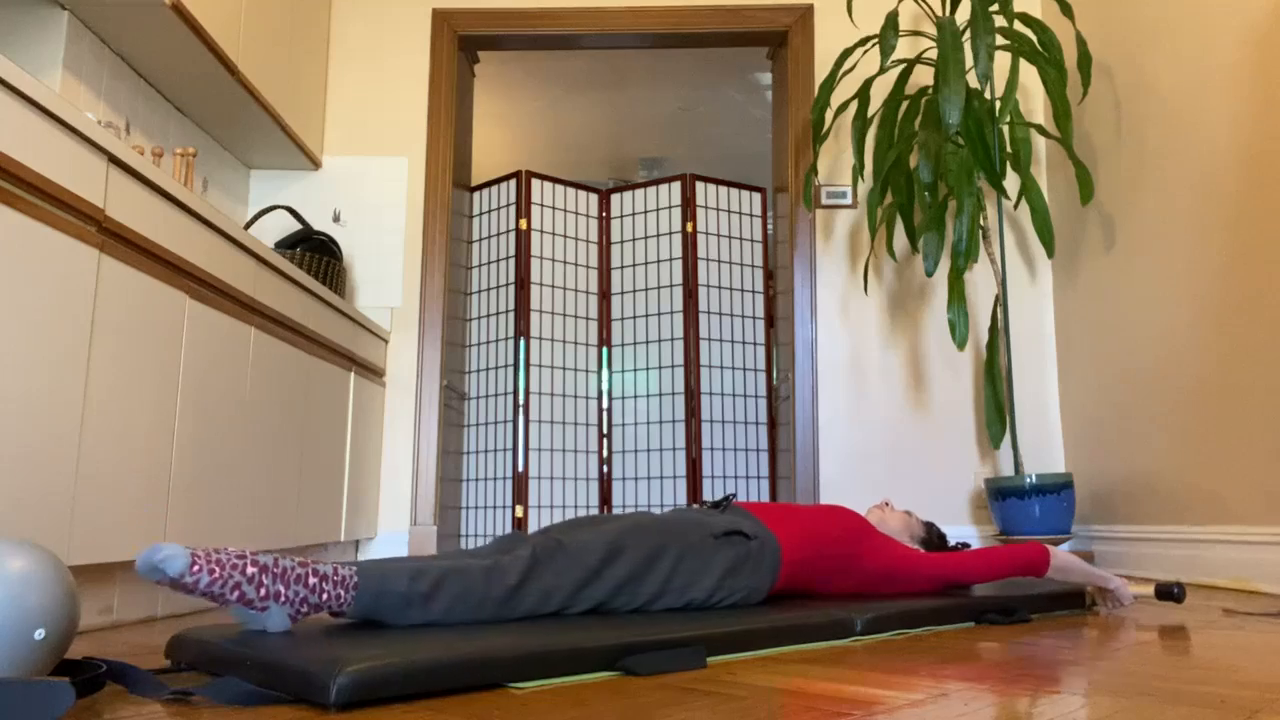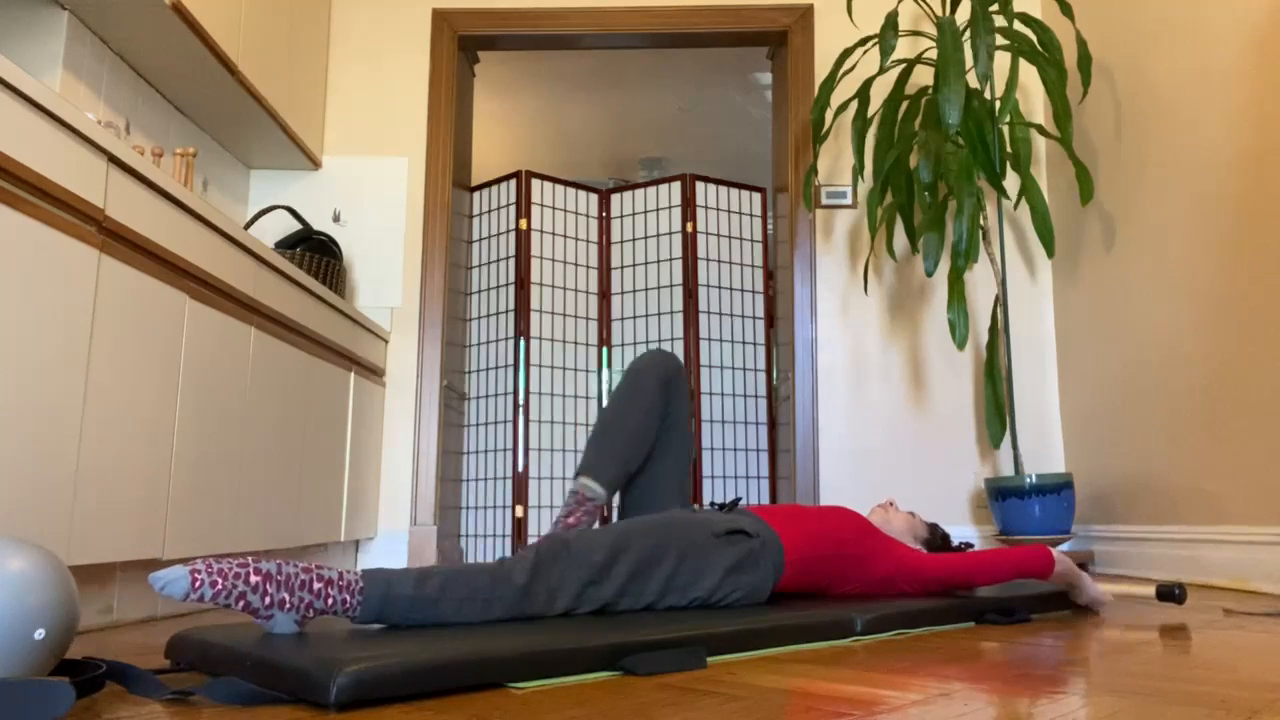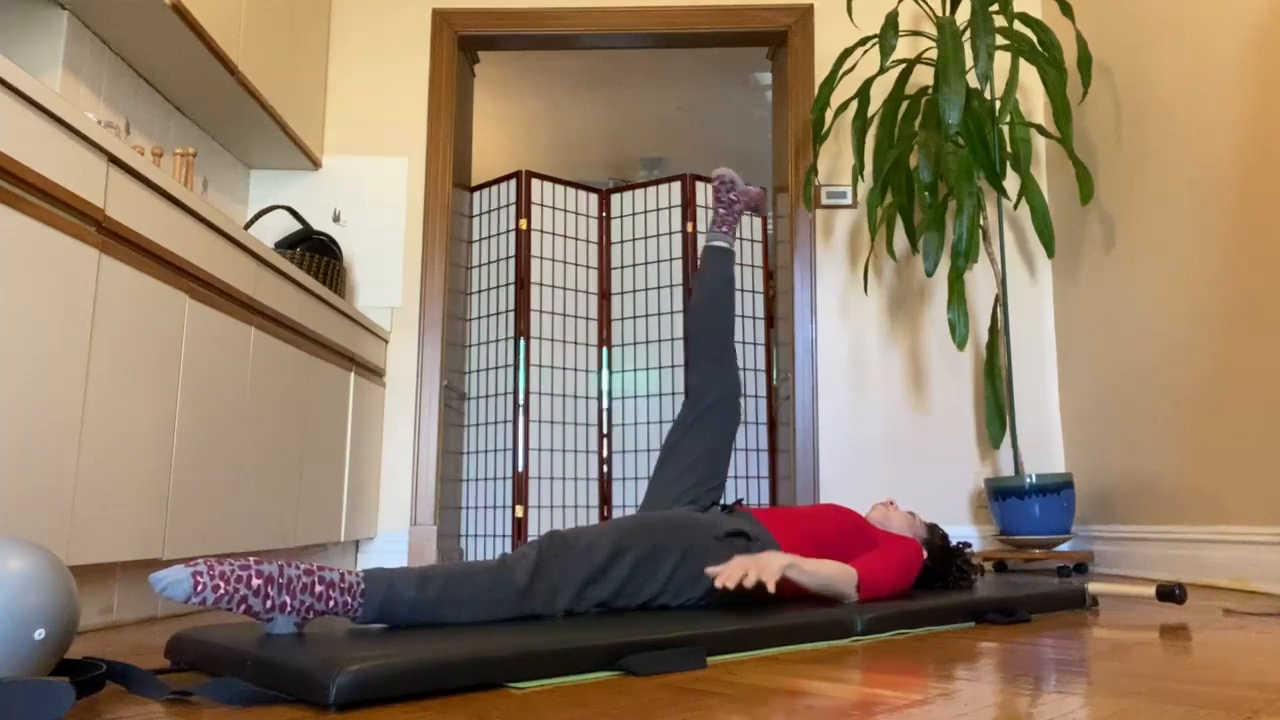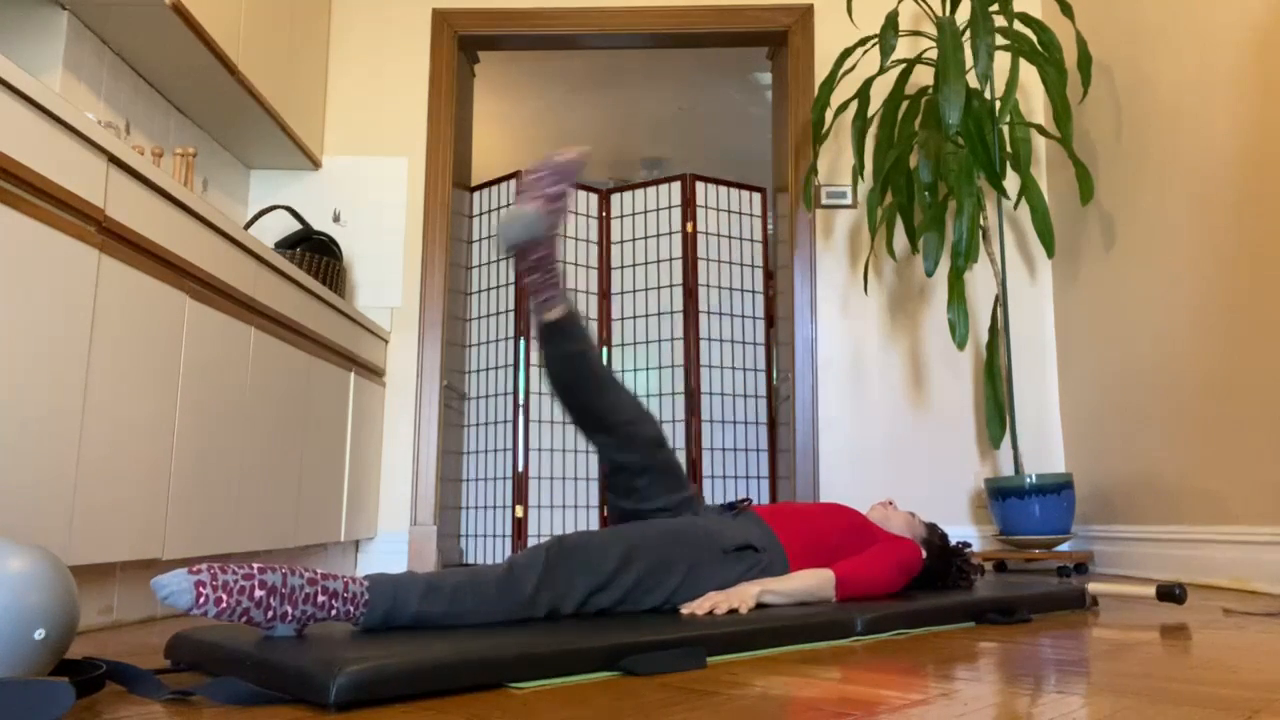
dt=1s
person 1, frame 1
left shoulder: (902, 562)
right shoulder: (860, 541)
left elbow: (996, 559)
left wrist: (1081, 566)
left hip: (727, 556)
right hip: (706, 532)
left knee: (509, 587)
right knee: (511, 559)
left ankle: (302, 584)
right ankle: (292, 583)
person 1, frame 2
left shoulder: (903, 563)
right shoulder: (851, 536)
left elbow: (993, 563)
left wrist: (1066, 570)
left hip: (731, 559)
right hip: (691, 530)
left knee: (528, 586)
right knee: (660, 373)
left ankle: (308, 591)
right ankle: (577, 517)
person 1, frame 3
left shoulder: (898, 557)
right shoulder: (853, 532)
left elbow: (849, 584)
left wrist: (780, 560)
left hip: (718, 557)
right hip: (700, 531)
left knee: (540, 578)
right knee: (714, 383)
left ankle: (311, 592)
person 1, frame 4
left shoulder: (900, 555)
right shoulder: (855, 528)
left elbow: (845, 578)
left wrist: (761, 587)
left hip: (735, 556)
right hip: (704, 526)
left knee: (554, 576)
right knee: (627, 431)
left ankle: (316, 596)
